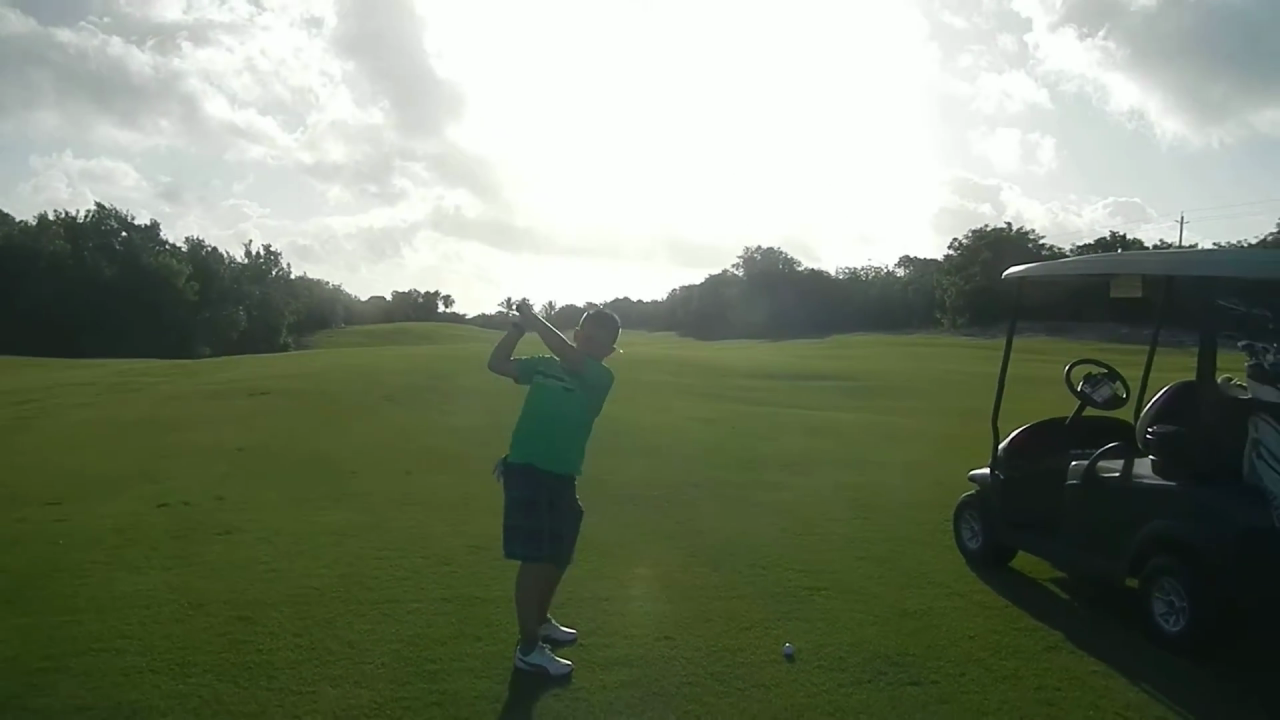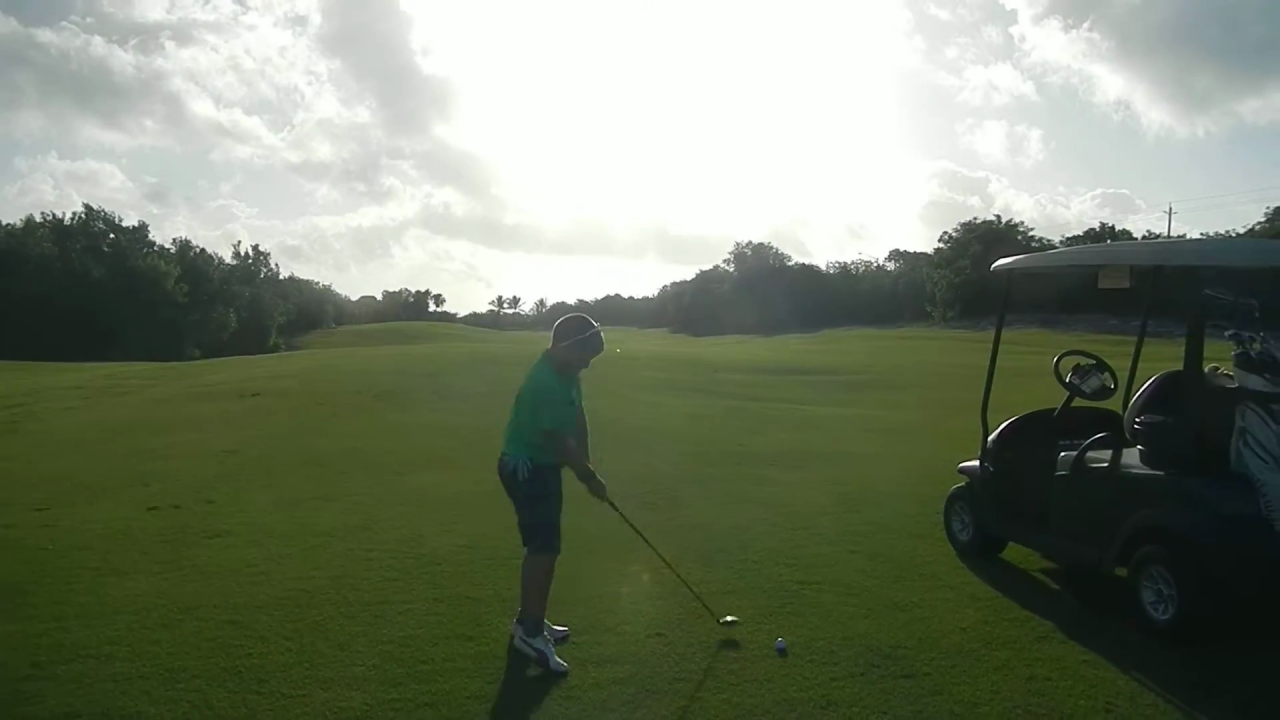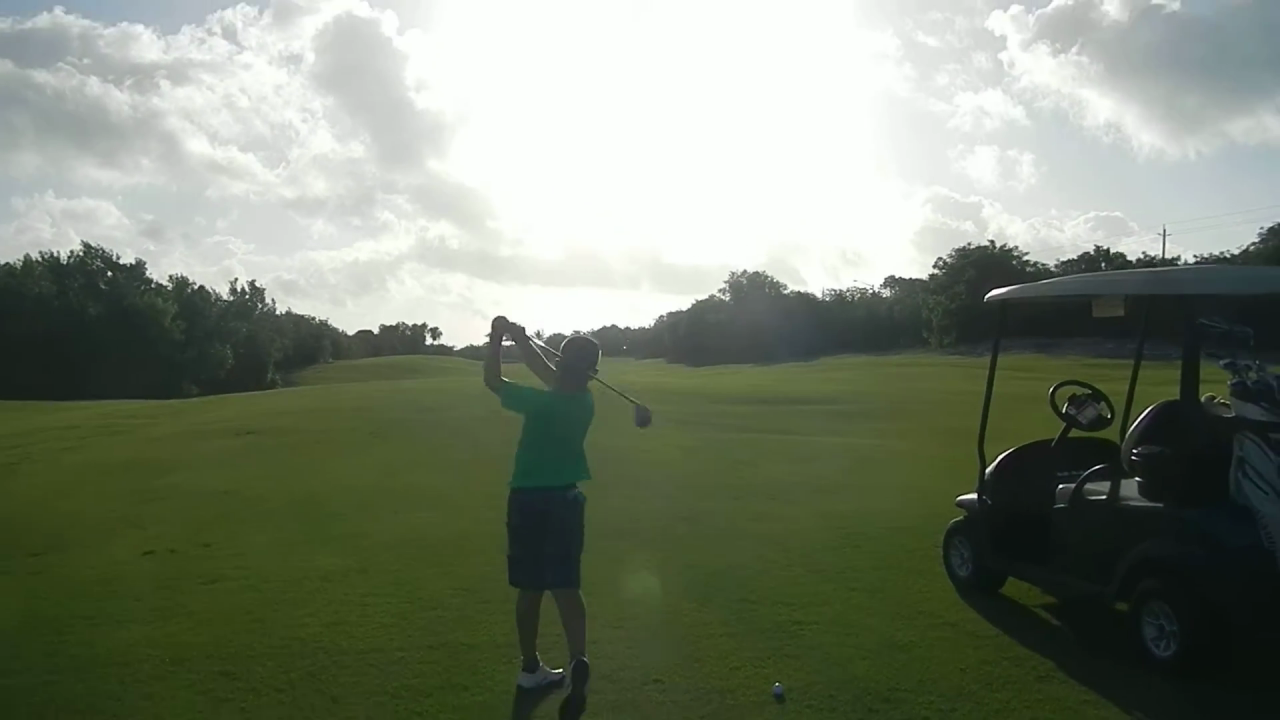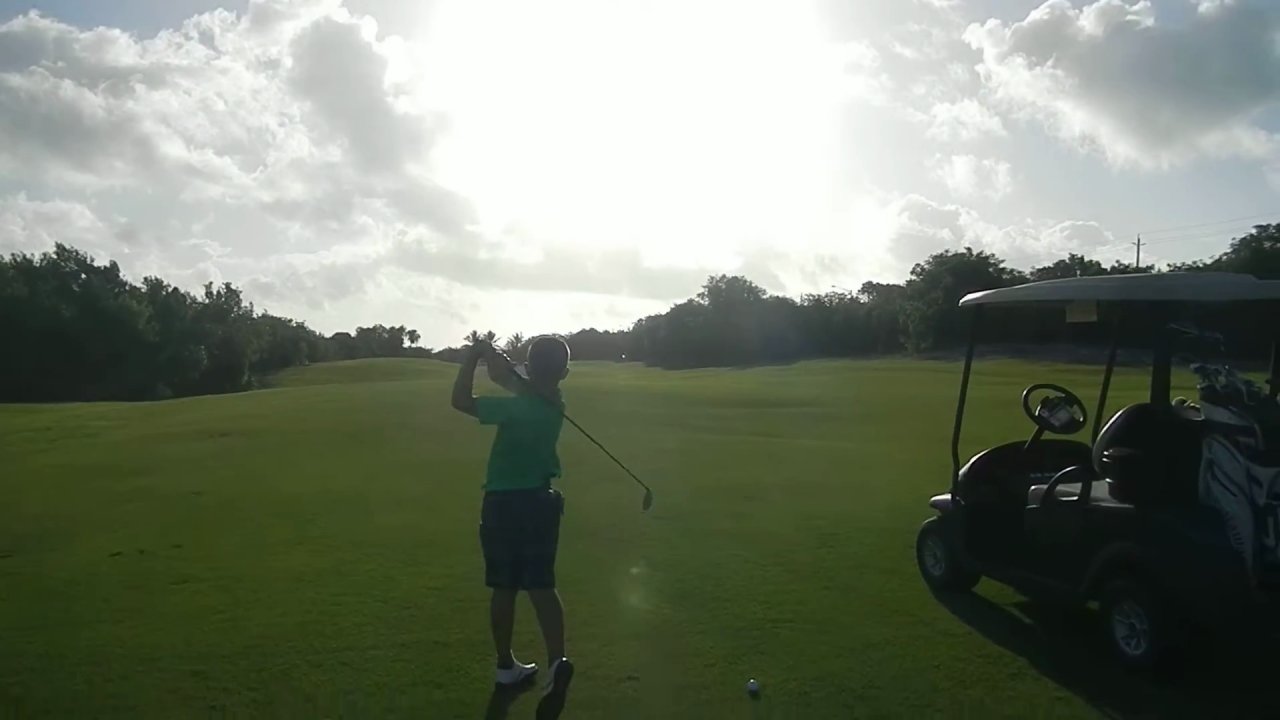
dt=0.5s
person 1, frame 1
left shoulder: (601, 378)
right shoulder: (543, 365)
left elbow: (570, 357)
right elbow: (496, 364)
left wrist: (535, 322)
right wrist: (519, 326)
left hip: (562, 478)
right hip: (525, 471)
left knee: (556, 558)
right knee: (533, 559)
left ankle: (540, 620)
right ankle: (529, 648)
person 1, frame 2
left shoulder: (565, 373)
right shoulder: (544, 385)
left elbow: (577, 423)
right elbow: (562, 442)
left wrist: (587, 460)
right wrist: (589, 479)
left hip: (538, 468)
right hip: (528, 470)
left knee: (544, 546)
right knee: (544, 546)
left ankle: (530, 619)
right ankle: (531, 632)
person 1, frame 3
left shoulder: (544, 402)
right shoulder: (585, 401)
left elbow: (491, 380)
right elbow: (548, 373)
left wrist: (497, 337)
right wrist: (522, 339)
left hip: (526, 500)
right hip: (565, 500)
left knee: (529, 587)
right knee: (565, 585)
left ankle: (531, 667)
right ankle: (577, 659)
person 1, frame 4
left shoulder: (520, 406)
right shoulder: (551, 401)
left elbow: (461, 401)
right elbow: (504, 376)
left wrist: (473, 357)
right wrist: (494, 358)
left hip: (503, 503)
right hip: (539, 500)
left knee: (503, 588)
right knee: (541, 586)
left ankle: (506, 664)
right ankle: (557, 662)
